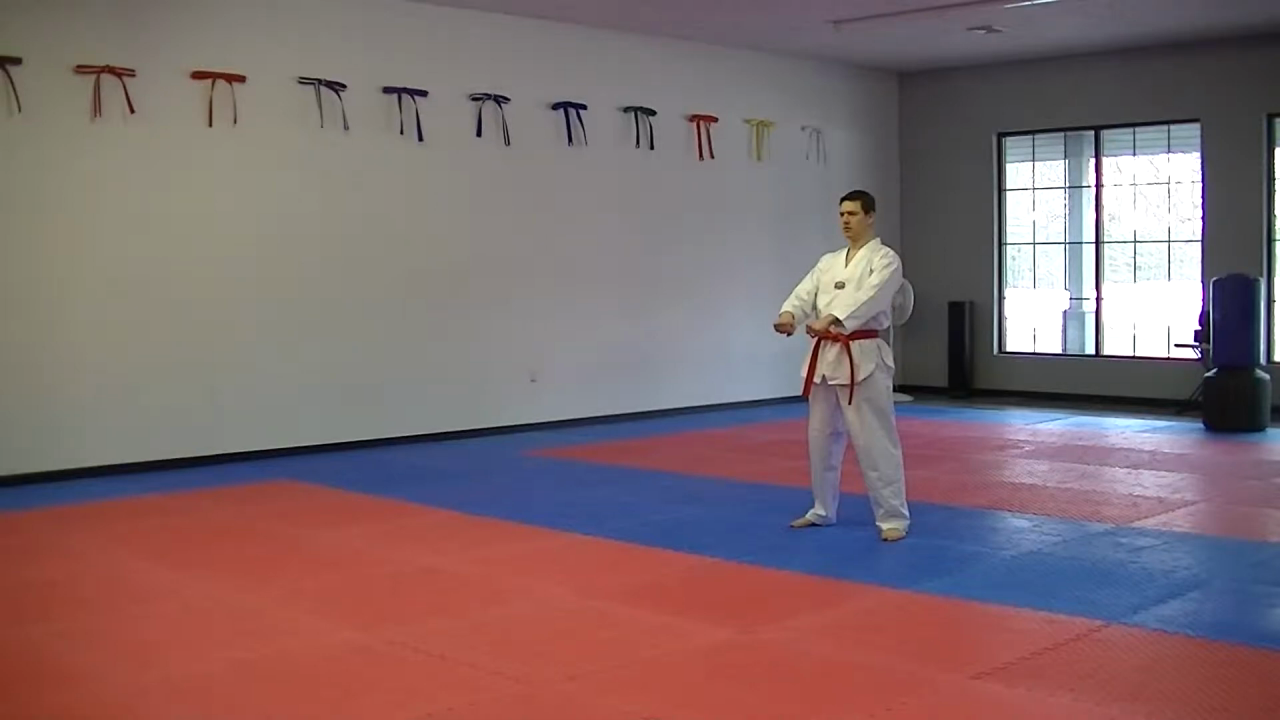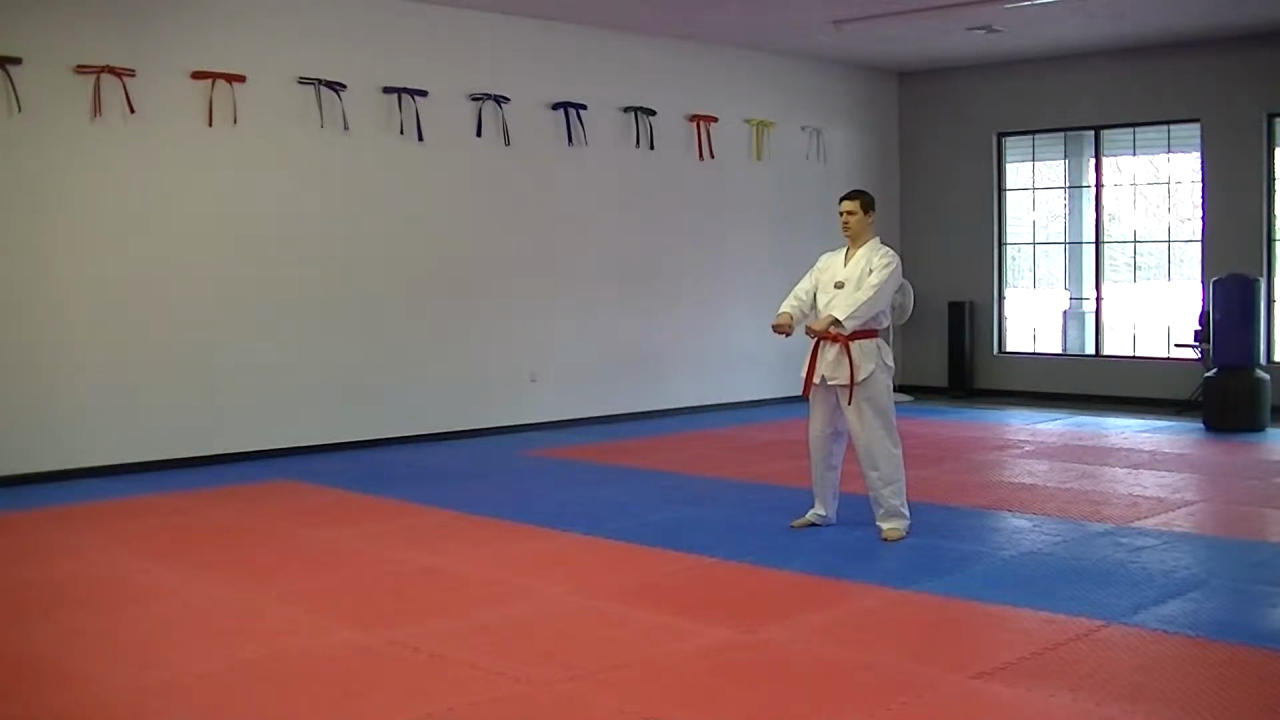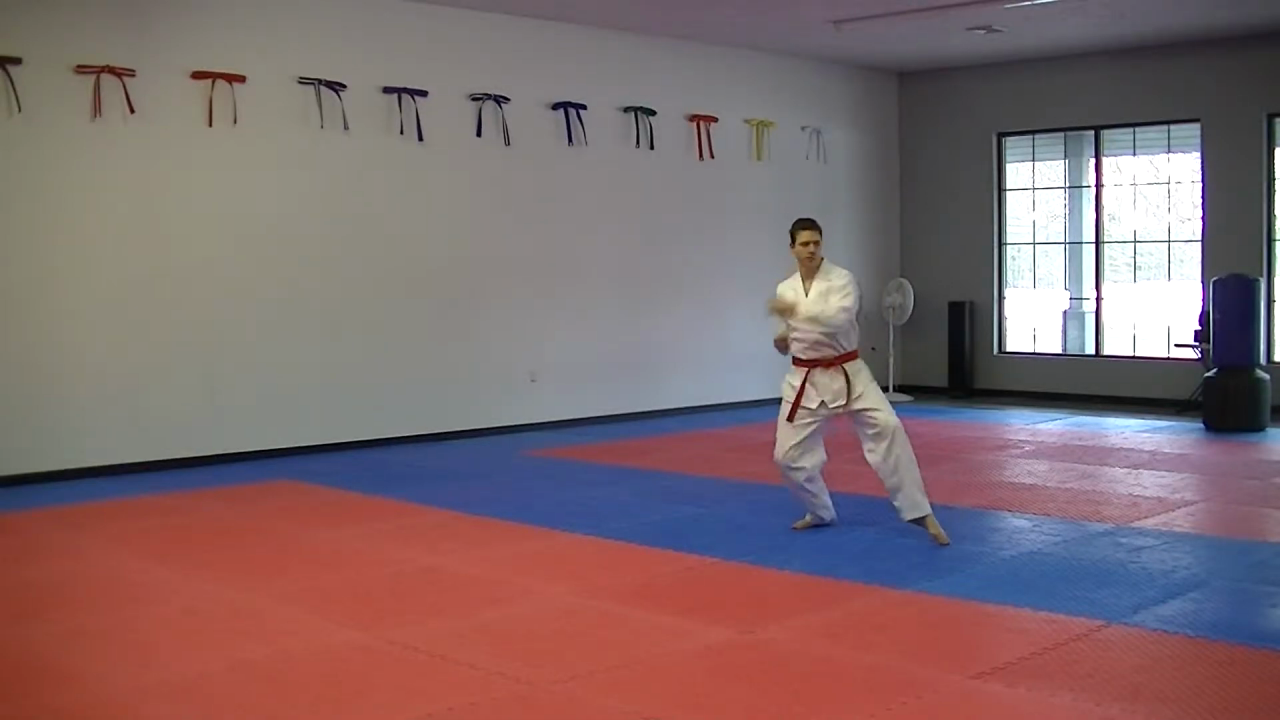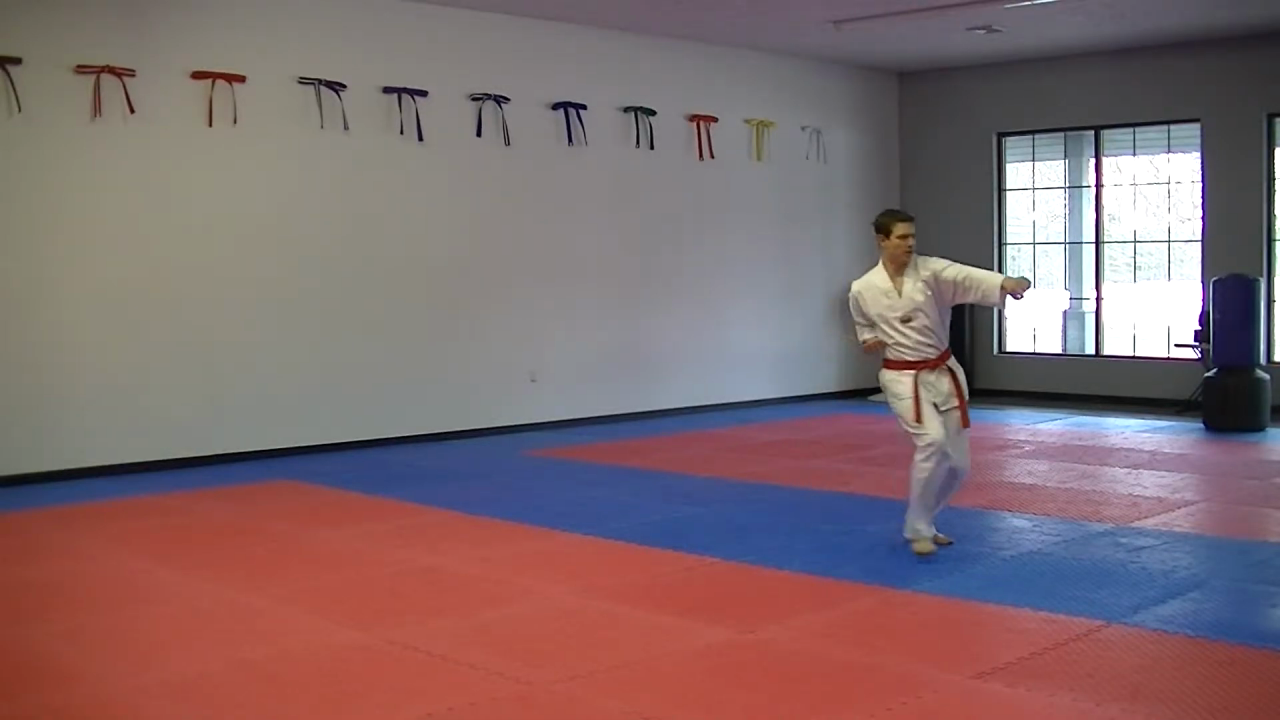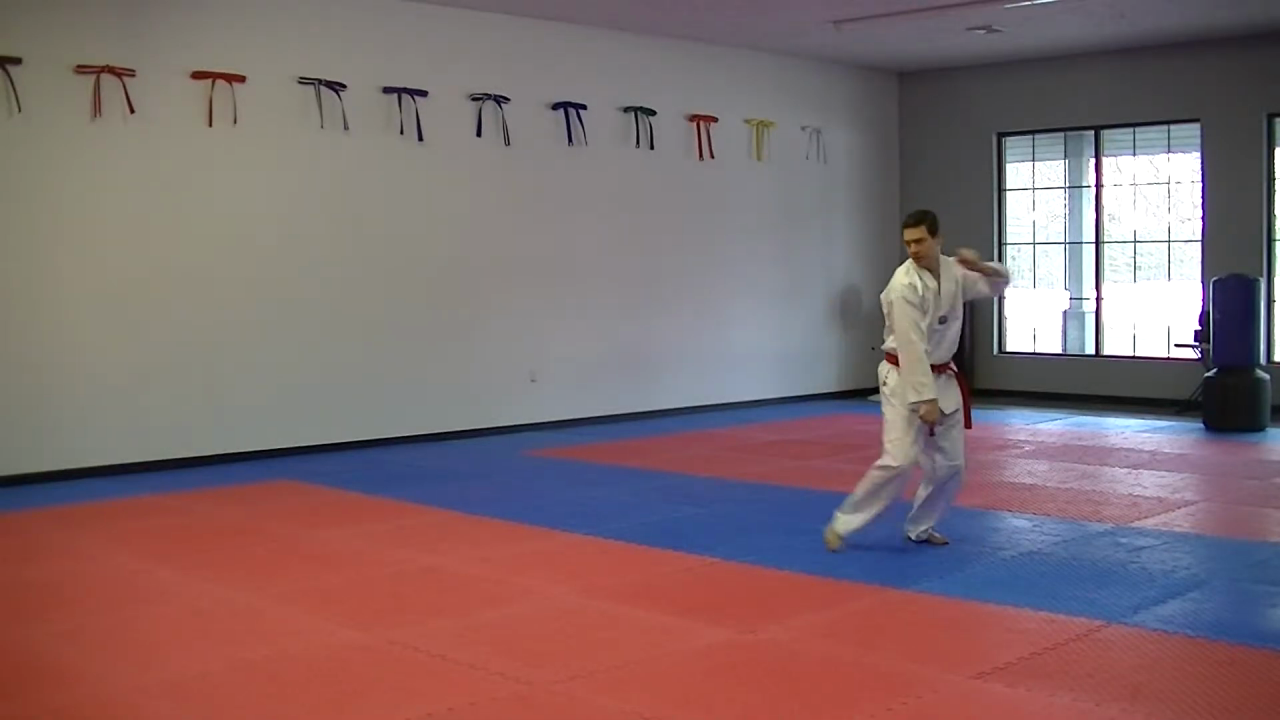
dt=1s
person 1, frame 1
left shoulder: (885, 260)
right shoulder: (828, 262)
left elbow: (868, 297)
right elbow: (805, 292)
left wrist: (829, 319)
right wrist: (789, 313)
left hip: (863, 358)
right hip: (826, 357)
left knee: (875, 439)
right knee: (822, 436)
left ankle: (893, 517)
right ankle: (823, 510)
person 1, frame 2
left shoulder: (885, 259)
right shoulder: (828, 261)
left elbow: (868, 298)
right elbow: (804, 292)
left wrist: (829, 320)
right wrist: (787, 314)
left hip: (863, 357)
right hip: (826, 357)
left knee: (875, 439)
right knee: (822, 437)
left ankle: (893, 517)
right ankle: (823, 510)
person 1, frame 3
left shoulder: (841, 280)
right shoulder: (785, 289)
left elbow: (839, 319)
left wrist: (793, 310)
right wrist: (784, 341)
left hip: (847, 376)
right hip: (804, 380)
left knee: (887, 431)
right knee: (789, 455)
left ankle: (919, 512)
right ankle: (820, 512)
person 1, frame 4
left shoulder: (931, 270)
right shoulder: (862, 289)
left elbow: (968, 278)
left wrist: (1005, 282)
right wrist: (871, 341)
left hip: (944, 374)
right hip: (904, 379)
left knee: (955, 462)
right knee: (931, 444)
left ankle: (921, 523)
right ankle: (917, 530)
person 1, frame 5
left shoulder: (955, 269)
right shoulder: (905, 285)
left elbow: (996, 284)
right elbow: (912, 346)
left wrist: (982, 267)
right wrist: (924, 398)
left hip: (942, 376)
right hip: (907, 378)
left knee: (950, 463)
right knee: (900, 457)
left ankle: (920, 526)
right ankle: (844, 523)
